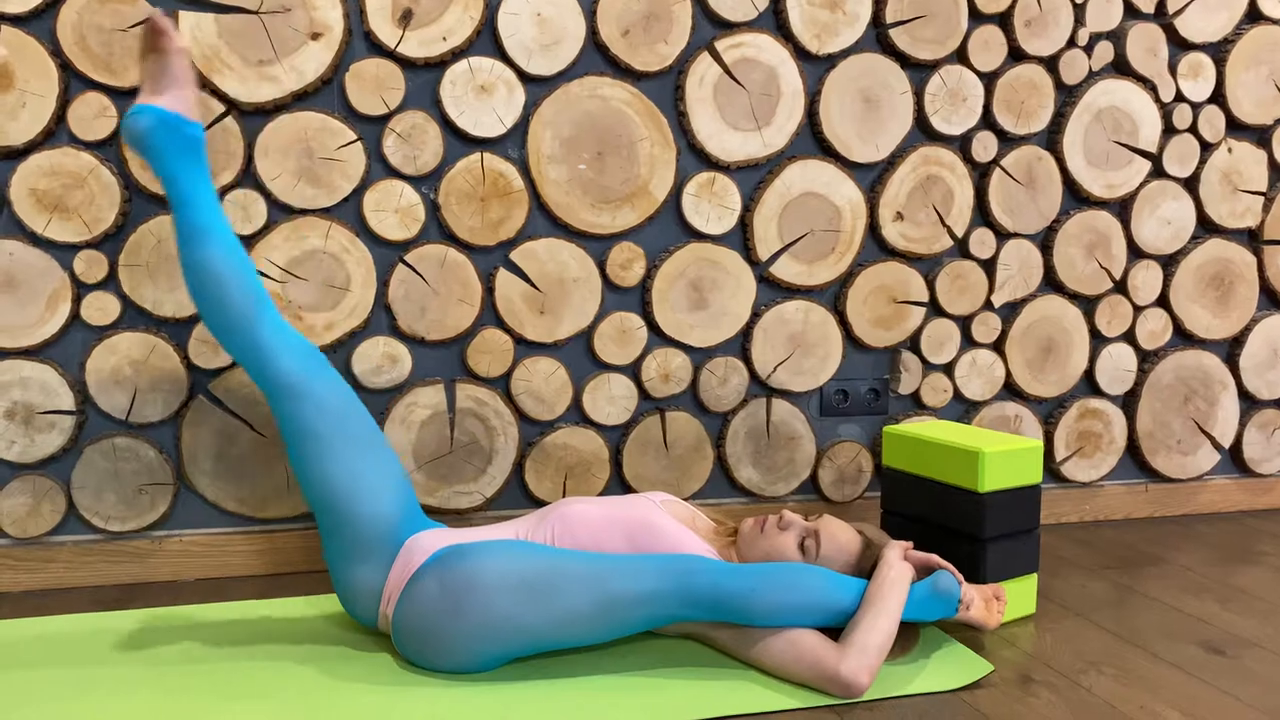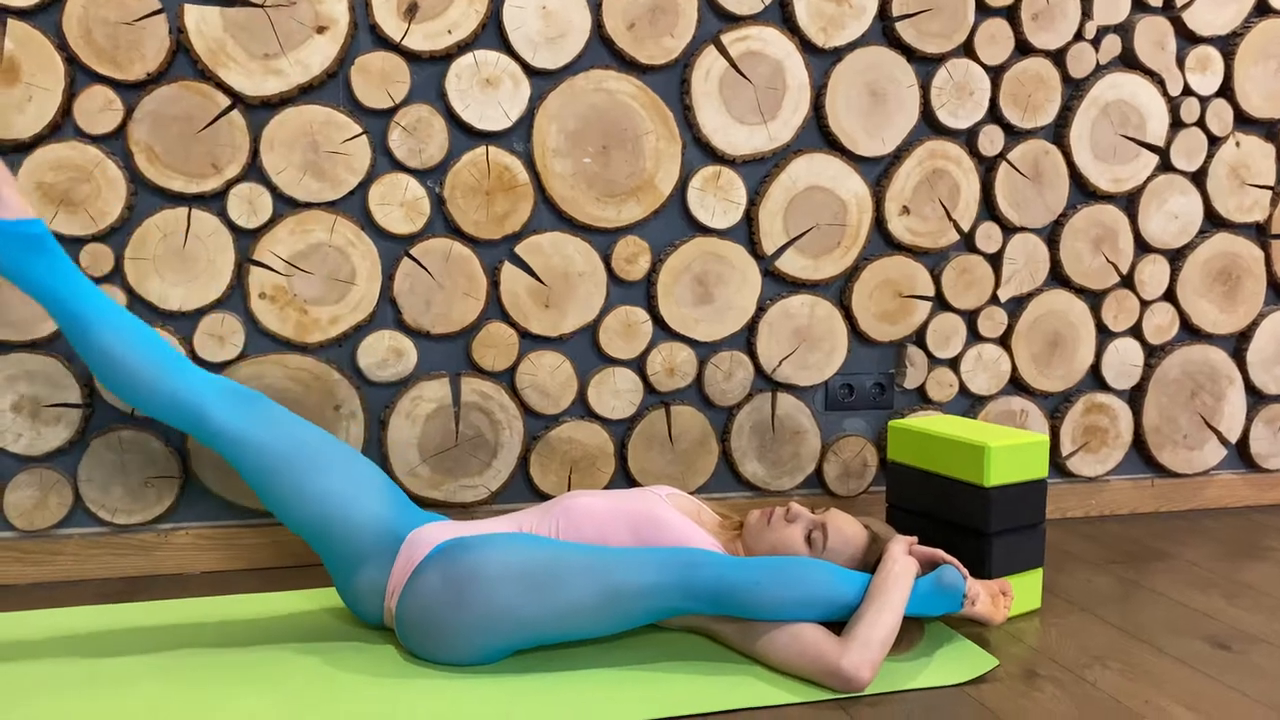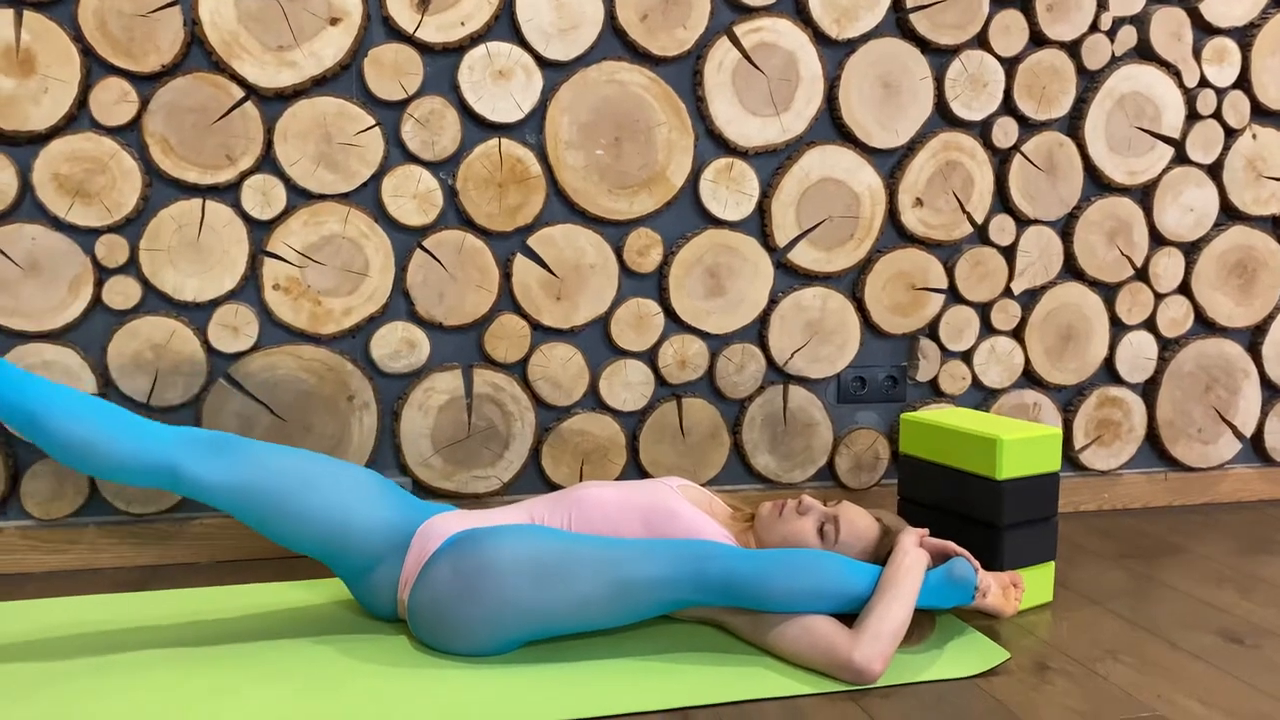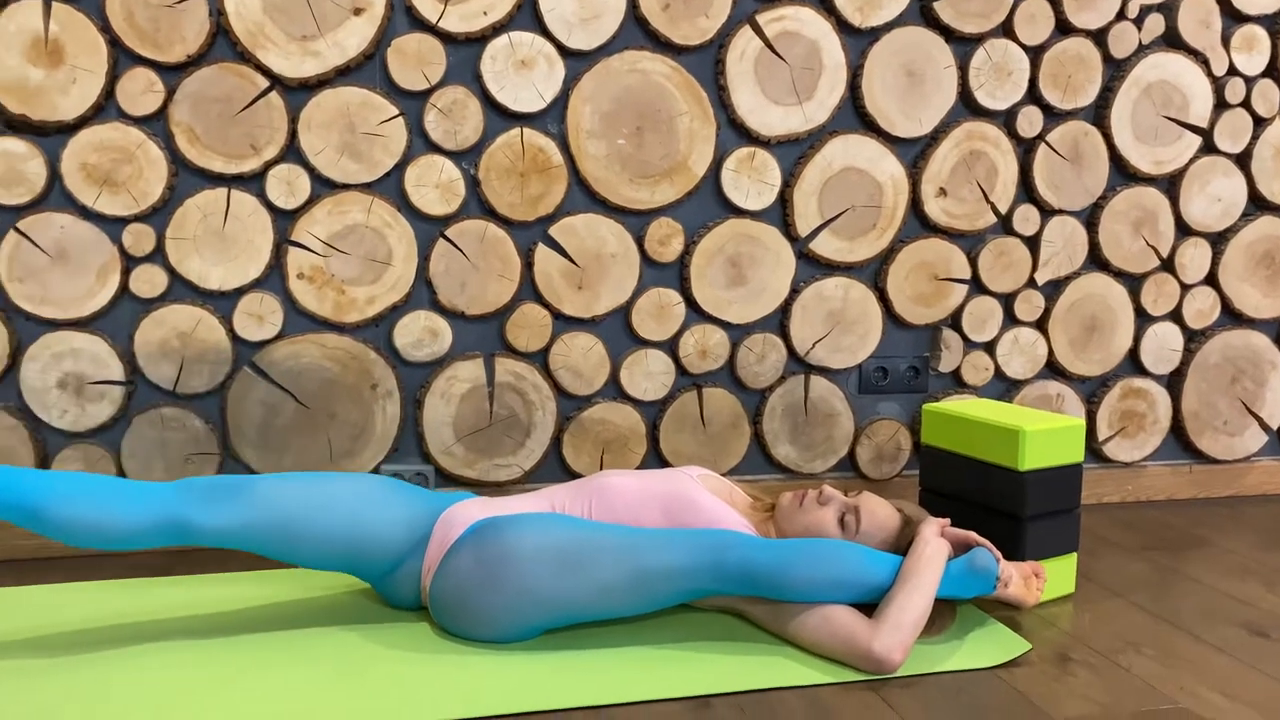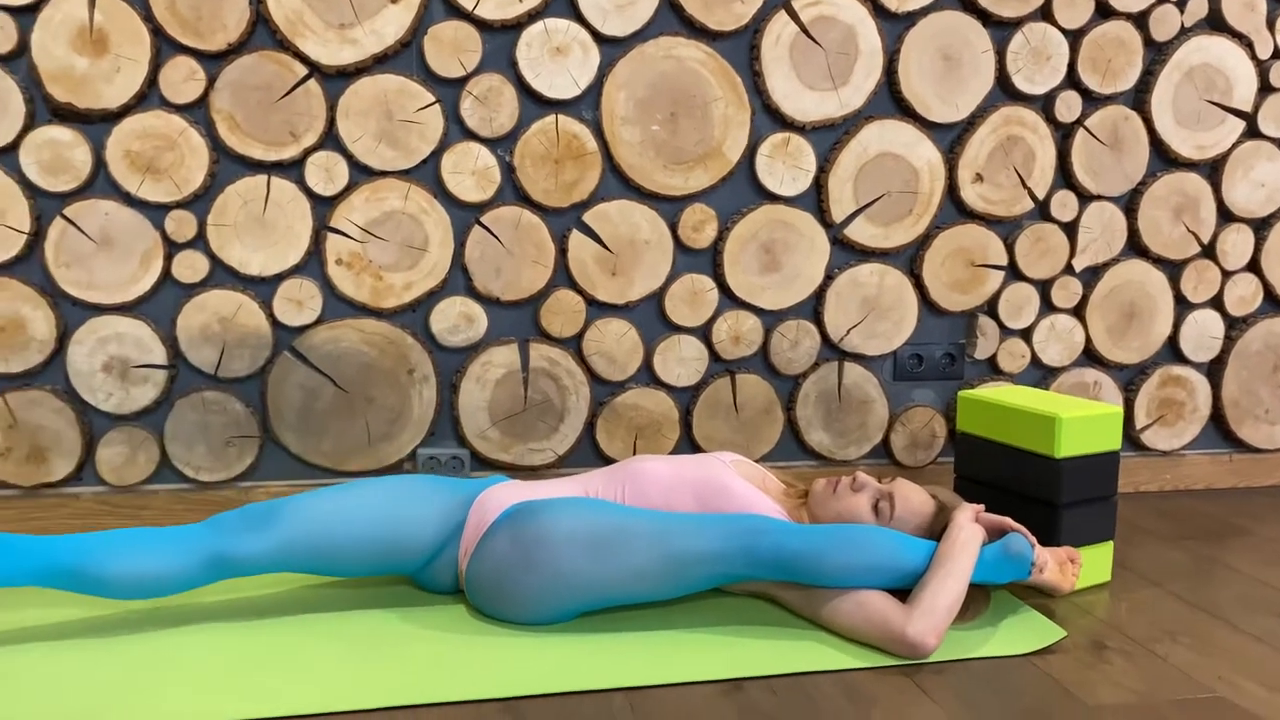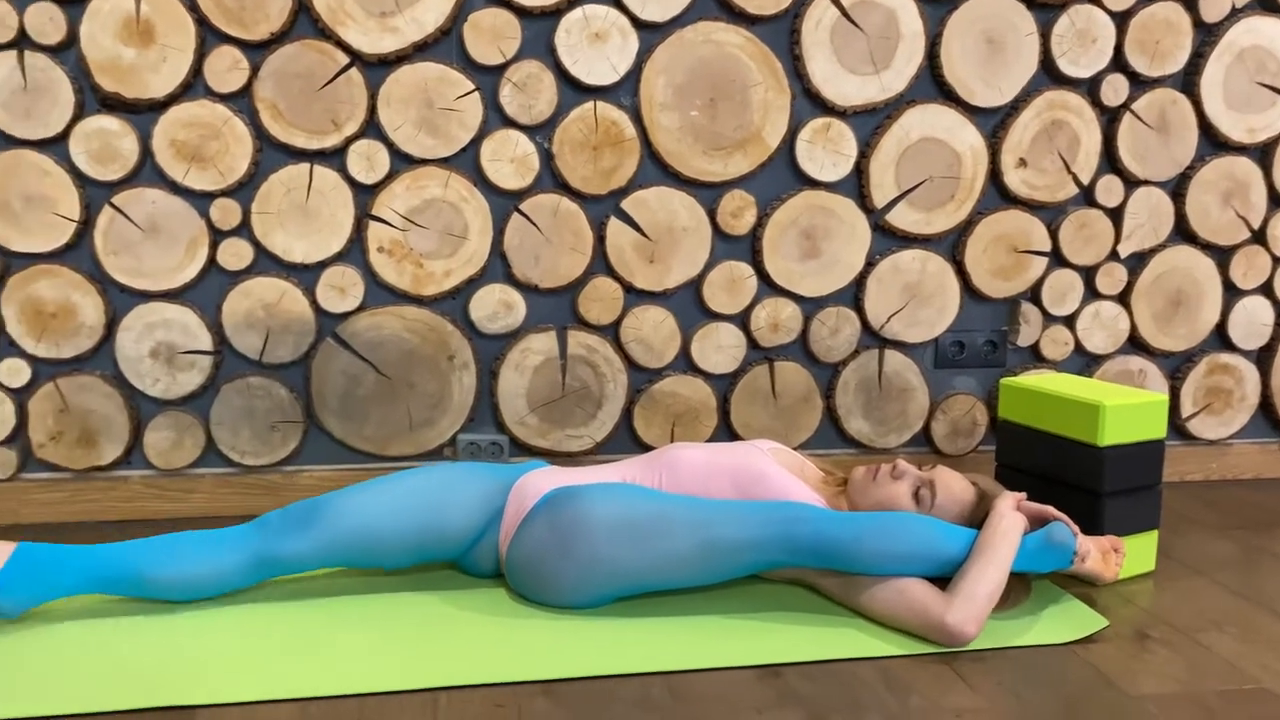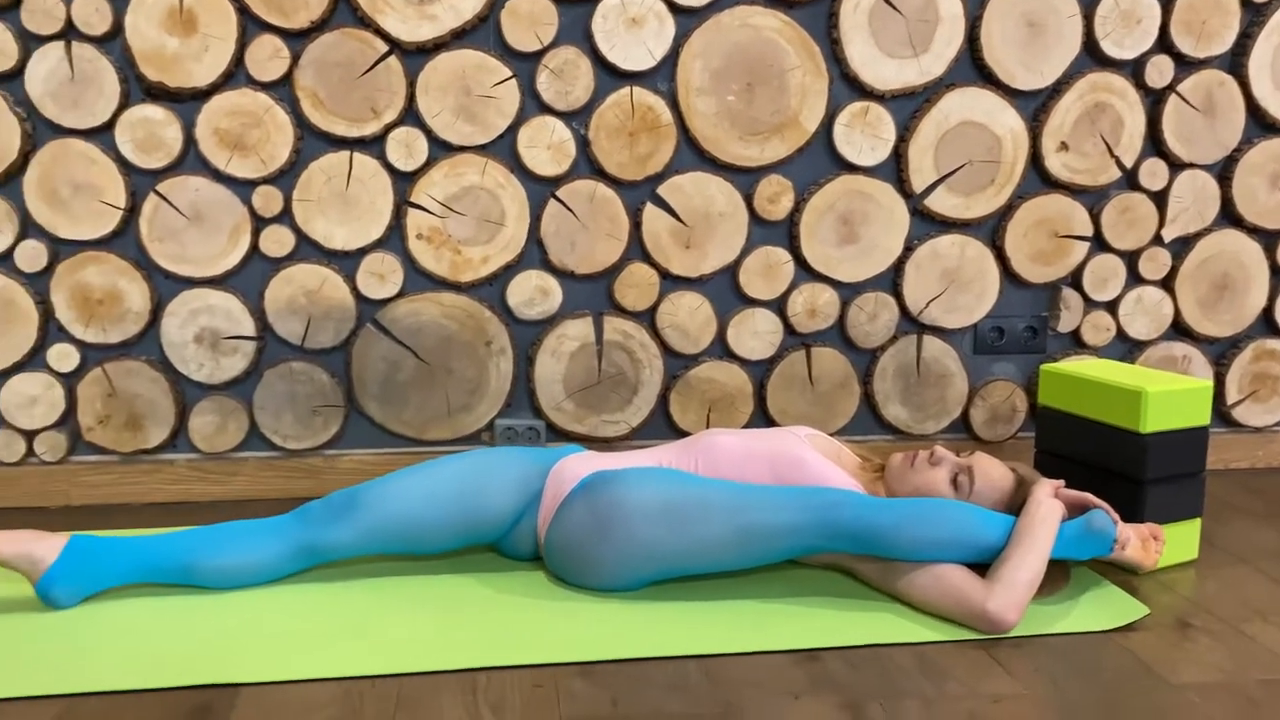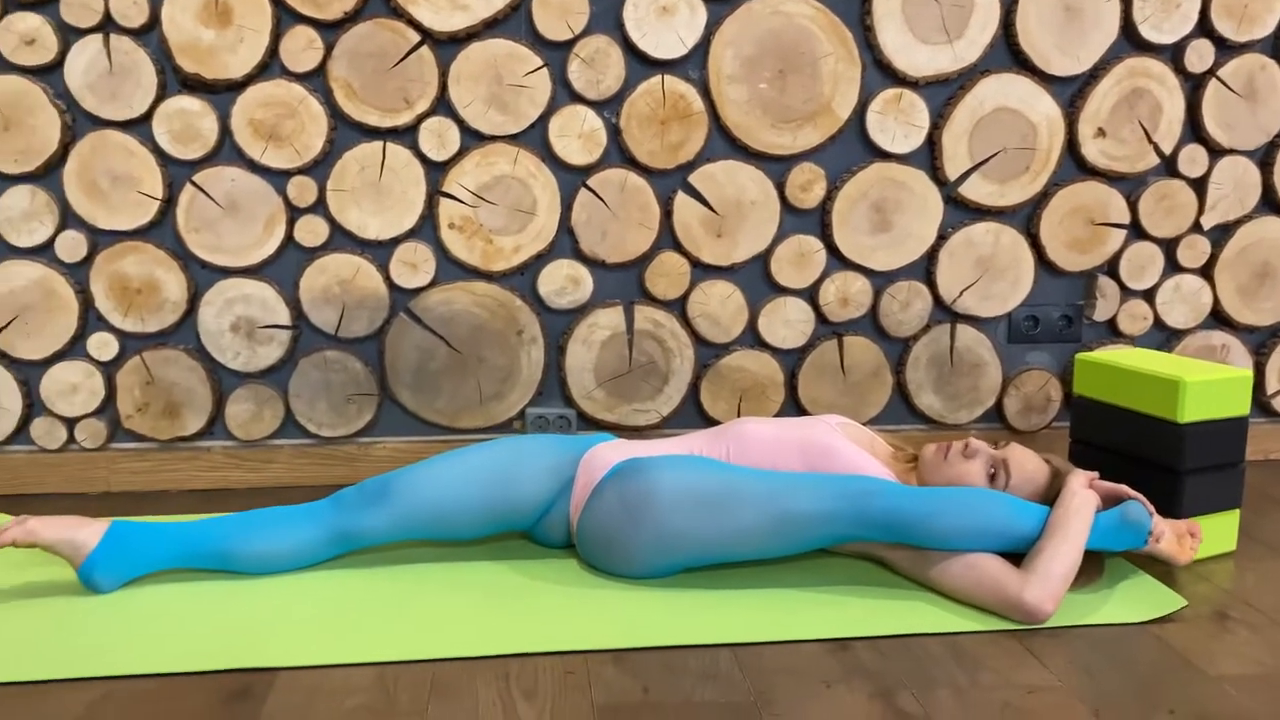
dt=0.3s
person 1, frame 1
left shoulder: (730, 593)
right shoulder: (681, 519)
left elbow: (849, 672)
left wrist: (904, 580)
left hip: (443, 607)
right hip: (410, 554)
person 1, frame 2
left shoulder: (731, 600)
right shoulder: (702, 525)
left elbow: (854, 668)
left wrist: (904, 580)
left hip: (455, 603)
right hip: (413, 558)
person 1, frame 3
left shoulder: (737, 574)
right shoulder: (708, 508)
left elbow: (863, 654)
left wrist: (914, 563)
left hip: (464, 590)
right hip: (424, 531)
right knee: (190, 457)
person 1, frame 4
left shoulder: (762, 572)
right shoulder: (725, 494)
left elbow: (882, 648)
left wrist: (936, 561)
left hip: (487, 580)
right hip: (442, 522)
right knee: (198, 502)
person 1, frame 5
left shoulder: (802, 557)
right shoulder: (758, 480)
left elbow: (916, 632)
left wrist: (969, 543)
left hip: (526, 565)
right hip: (479, 508)
right knee: (231, 536)
person 1, frame 6
left shoulder: (840, 545)
right shoulder: (797, 468)
left elbow: (955, 620)
left wrist: (1009, 531)
left hip: (563, 549)
right hip: (515, 496)
right knee: (278, 537)
person 1, frame 7
left shoulder: (878, 530)
right shoulder: (837, 456)
left elbow: (997, 606)
left wrist: (1045, 517)
left hip: (601, 532)
right hip: (556, 479)
right knee: (325, 526)
person 1, frame 8
left shoulder: (908, 523)
right shoulder: (868, 442)
left elbow: (1030, 596)
left wrist: (1082, 512)
left hip: (633, 517)
right hip: (586, 467)
right knee: (356, 513)
right ankle: (122, 546)
